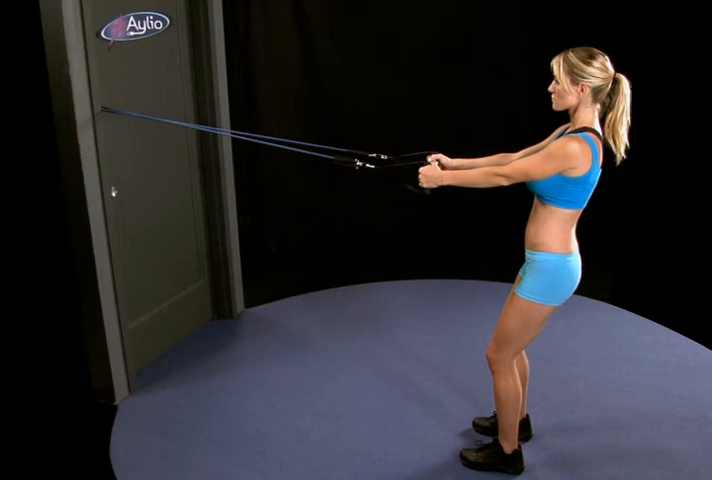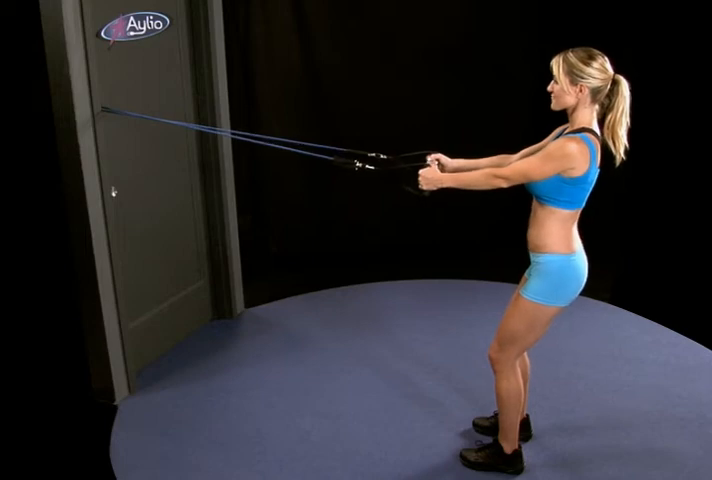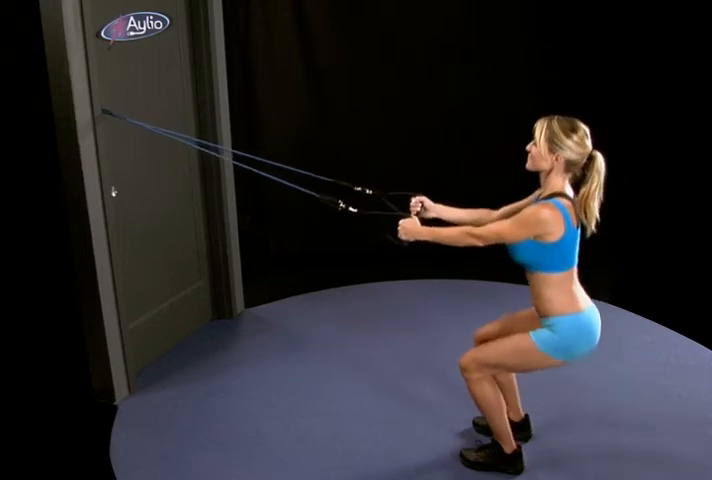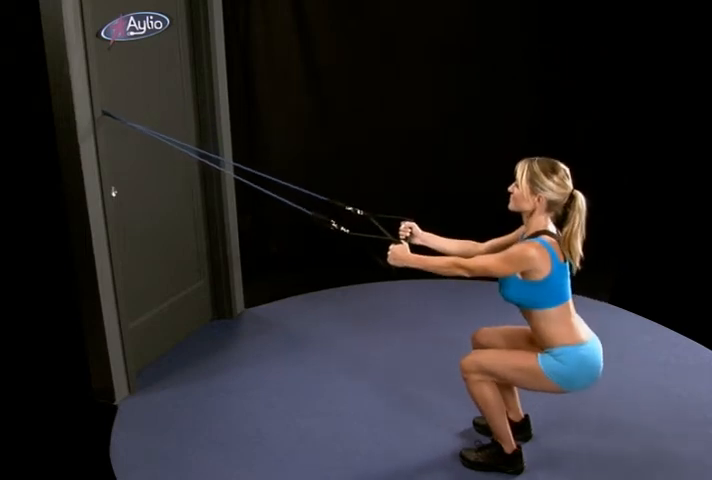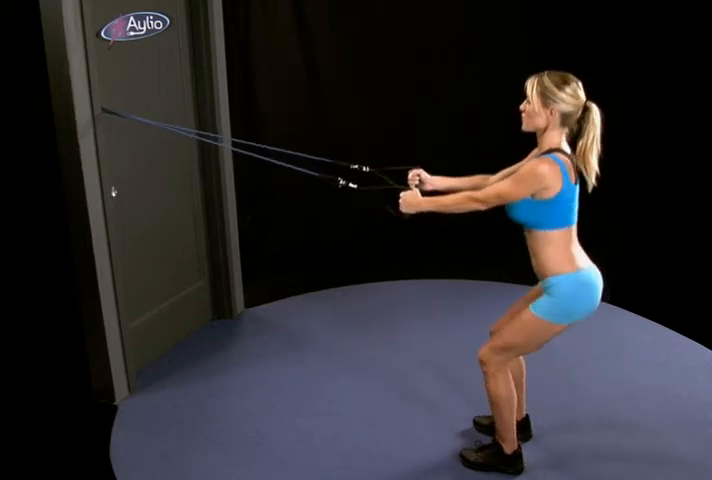
dt=0.7s
person 1, frame 1
left shoulder: (576, 148)
right shoulder: (572, 134)
left elbow: (503, 177)
right elbow: (514, 158)
left wrist: (443, 178)
right wrist: (455, 163)
left hip: (550, 269)
right hip: (546, 262)
left knee: (499, 355)
right knee: (510, 344)
left ankle: (507, 451)
right ankle: (516, 420)
person 1, frame 2
left shoulder: (574, 147)
right shoulder: (571, 133)
left elbow: (503, 178)
right elbow: (512, 160)
left wrist: (442, 181)
right wrist: (454, 164)
left hip: (555, 269)
right hip: (553, 263)
left knee: (502, 355)
right knee: (512, 345)
left ankle: (507, 452)
right ankle: (516, 420)
person 1, frame 3
left shoulder: (547, 214)
right shoulder: (552, 197)
left elbow: (478, 237)
right elbow: (492, 217)
left wrist: (420, 233)
right wrist: (436, 210)
left hip: (568, 330)
right hip: (565, 317)
left knee: (472, 364)
right knee: (484, 339)
left ankle: (507, 452)
right ankle: (515, 420)
person 1, frame 4
left shoulder: (532, 252)
right shoulder: (536, 233)
left elbow: (466, 267)
right elbow: (478, 249)
left wrist: (409, 259)
right wrist: (423, 238)
left hip: (572, 361)
right hip: (566, 346)
left knee: (473, 366)
right knee: (482, 340)
left ankle: (507, 452)
right ankle: (516, 421)
person 1, frame 5
left shoulder: (544, 168)
right shoulder: (550, 157)
left elbow: (481, 200)
right elbow: (491, 180)
left wrist: (422, 204)
right wrist: (434, 182)
left hip: (569, 288)
right hip: (567, 279)
left knee: (492, 357)
right knee: (502, 337)
left ankle: (507, 452)
right ankle: (516, 420)
